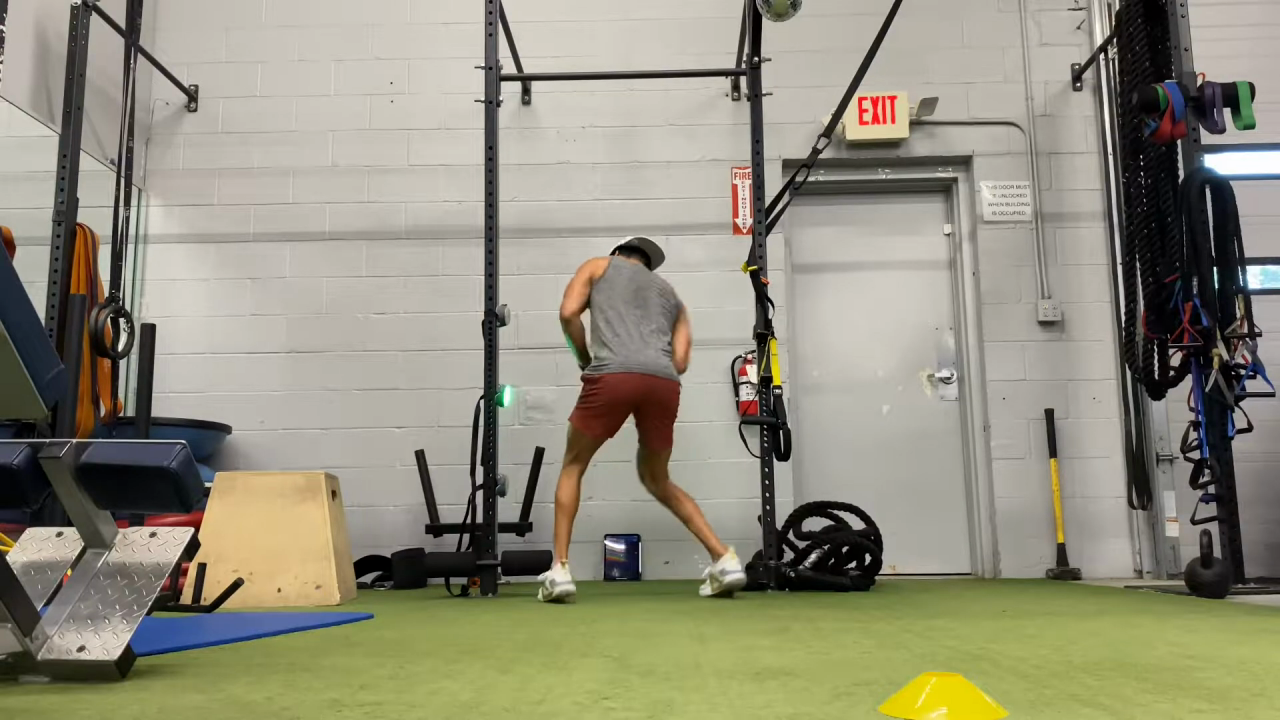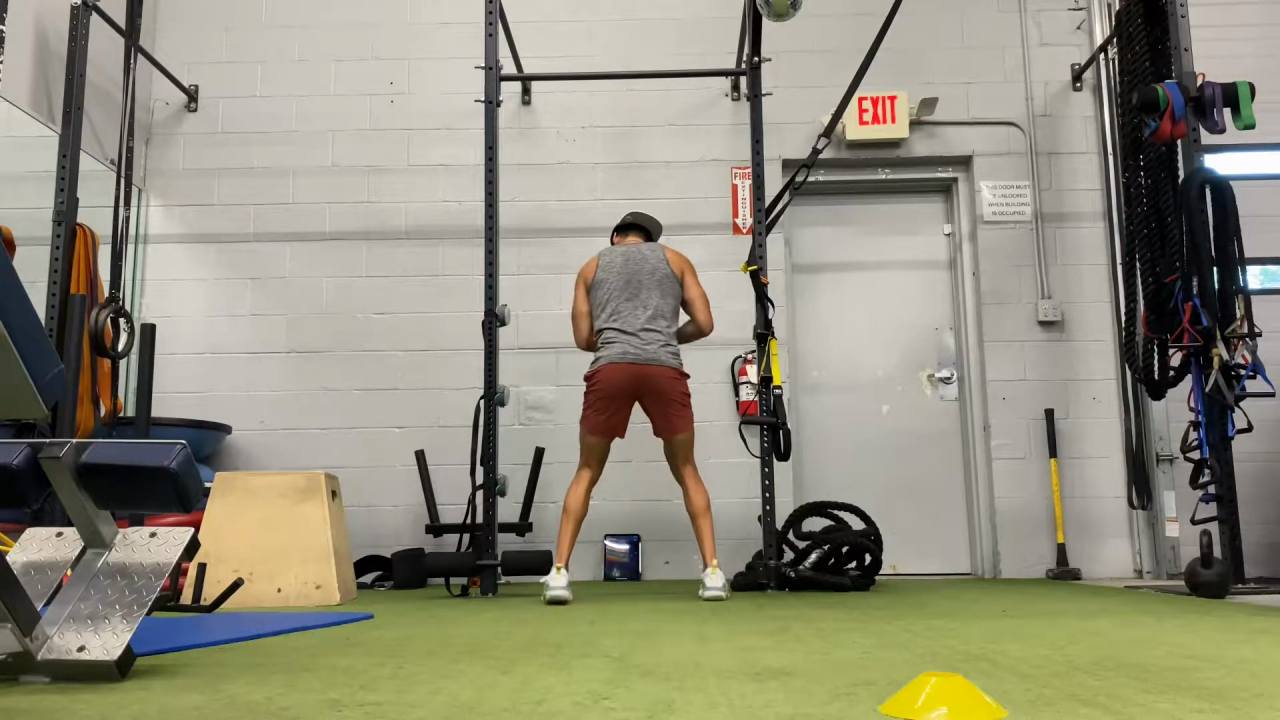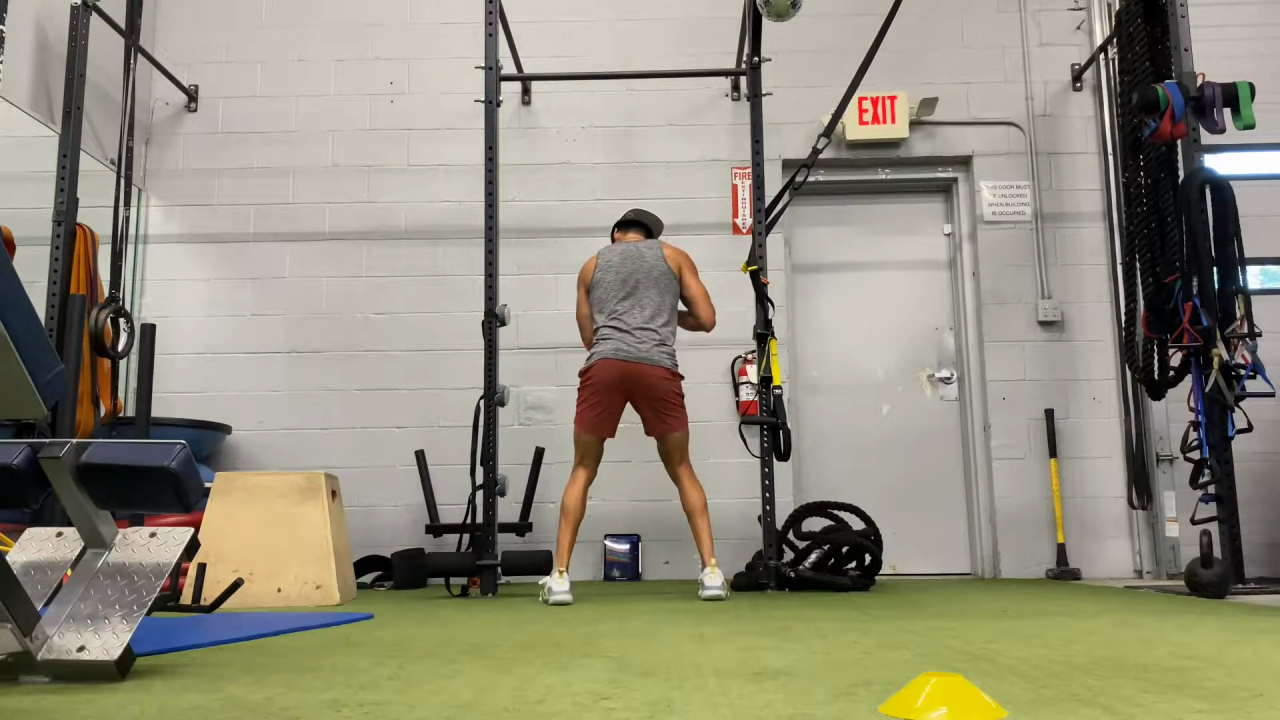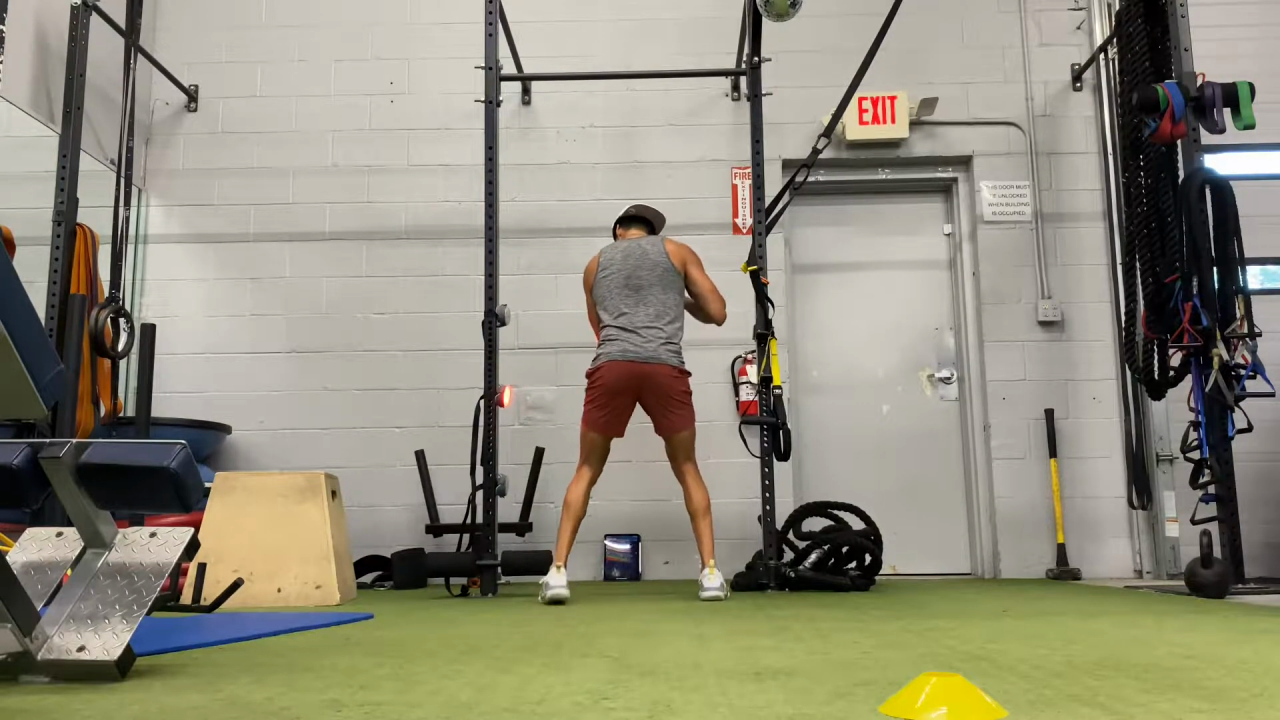
dt=1s
person 1, frame 1
left shoulder: (599, 266)
right shoulder: (669, 294)
left elbow: (568, 313)
right elbow: (680, 362)
left wrist: (584, 357)
left hip: (612, 376)
right hip: (663, 384)
left knee: (572, 468)
right knee: (657, 482)
left ankle: (561, 571)
right ankle: (725, 560)
person 1, frame 2
left shoulder: (591, 267)
right shoulder: (674, 259)
left elbow: (584, 338)
right elbow: (704, 324)
left hip: (610, 370)
right hip: (664, 370)
left knee: (587, 473)
right knee: (686, 473)
left ankle: (559, 572)
right ankle: (712, 572)
person 1, frame 3
left shoulder: (592, 266)
right shoulder: (673, 256)
right elbow: (706, 320)
left hip: (604, 367)
right hip: (658, 370)
left knee: (582, 473)
right knee: (682, 472)
left ankle: (560, 577)
right ankle: (711, 572)
person 1, frame 4
left shoulder: (596, 264)
right shoulder: (677, 252)
right elbow: (717, 313)
left hip: (610, 368)
right hip: (665, 368)
left knee: (587, 472)
right knee: (687, 471)
left ankle: (557, 572)
right ankle: (710, 573)
